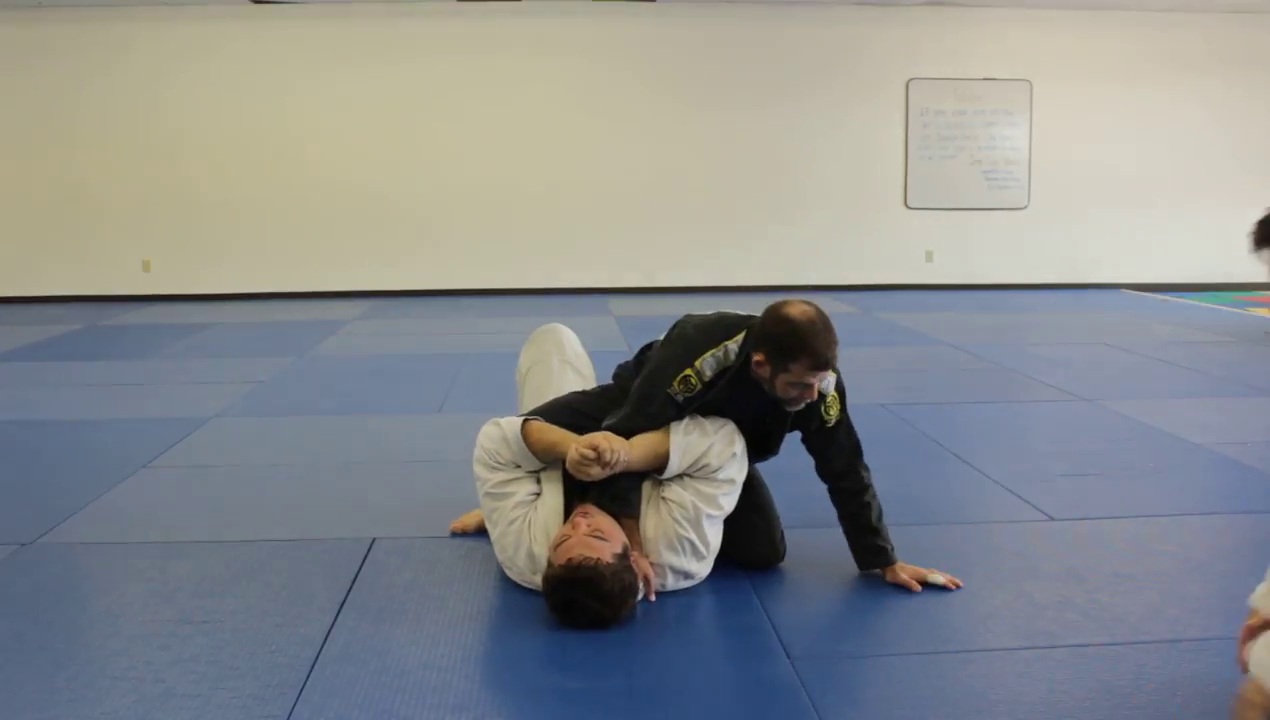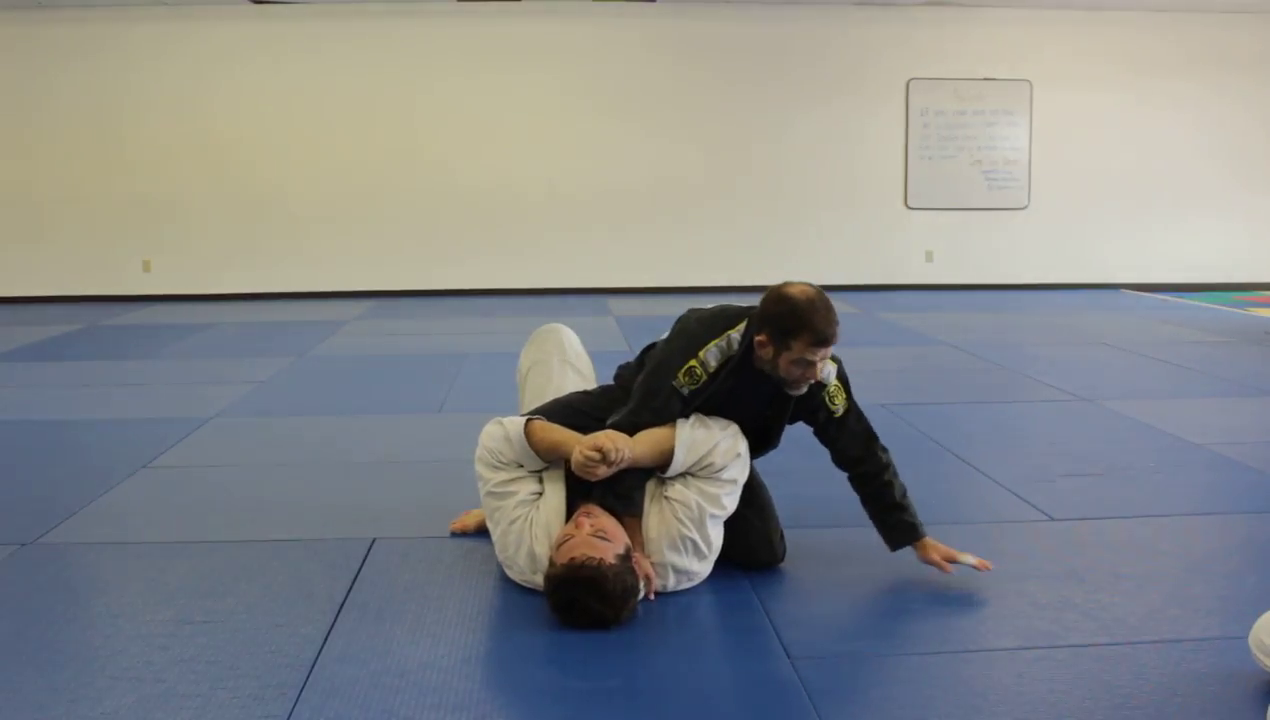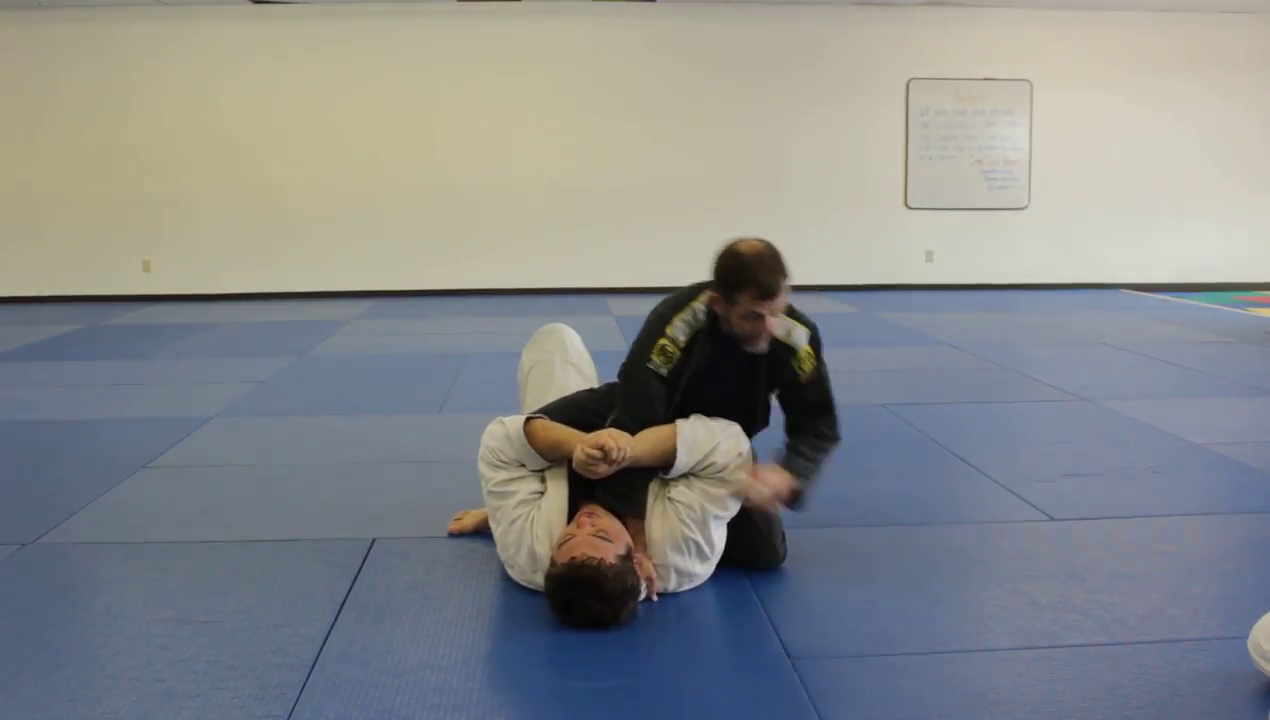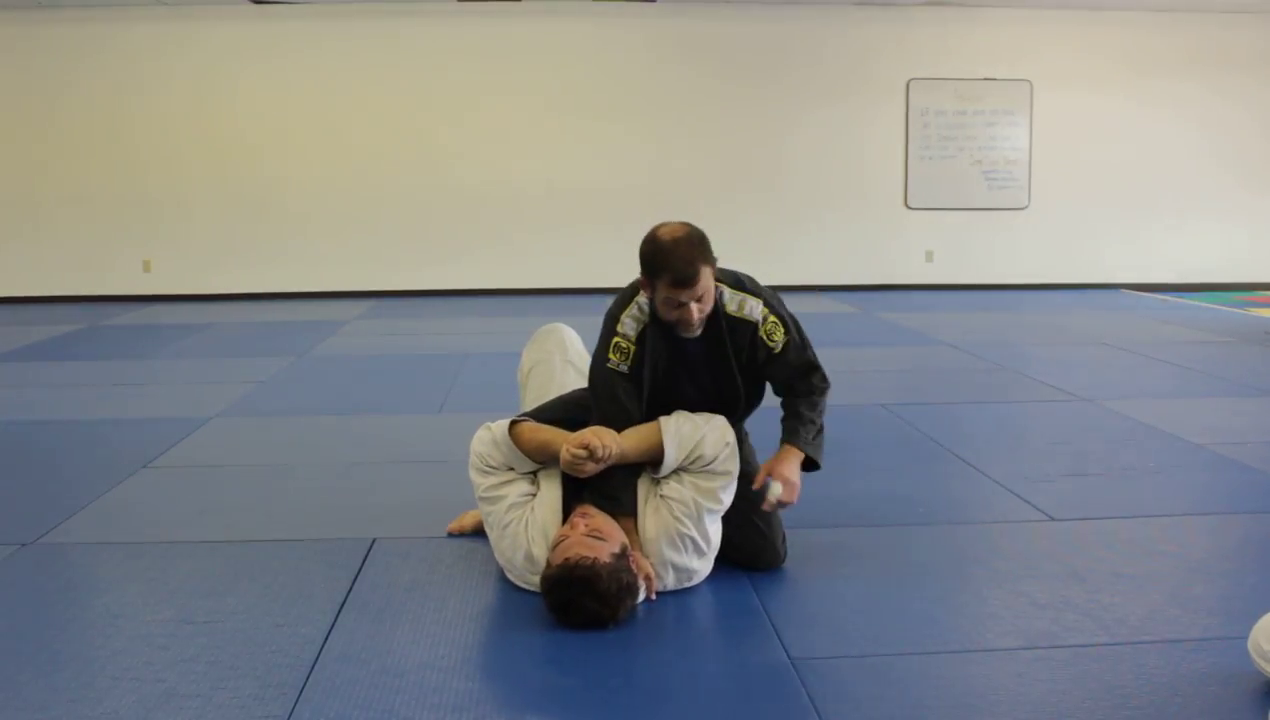
dt=0.7s
person 1, frame 1
left shoulder: (818, 384)
right shoulder: (696, 351)
left elbow: (846, 474)
right elbow: (627, 443)
left wrist: (886, 561)
right hip: (640, 412)
left knee: (763, 552)
person 1, frame 2
left shoulder: (821, 376)
right shoulder: (698, 345)
left elbow: (864, 457)
right elbow: (634, 441)
left wrist: (918, 539)
right hip: (642, 414)
left knee: (762, 552)
person 1, frame 3
left shoulder: (797, 340)
right shoulder: (676, 323)
left elbow: (817, 429)
right elbow: (633, 431)
left wrist: (784, 476)
right hip: (659, 423)
left knee: (764, 553)
person 1, frame 4
left shoulder: (754, 309)
right shoulder: (627, 321)
left elbow: (808, 384)
right elbow: (616, 431)
left wrist: (791, 454)
left knee: (764, 553)
person 2, frame 1
left shoulder: (523, 551)
right shoulder: (680, 556)
left elbow: (495, 441)
right elbow: (723, 441)
left wrist: (572, 446)
right wrist: (623, 458)
left knee: (553, 337)
person 2, frame 2
left shoulder: (524, 550)
right shoulder: (681, 557)
left elbow: (497, 441)
right elbow: (725, 443)
left wrist: (575, 446)
right wrist: (628, 454)
left knee: (553, 337)
person 2, frame 3
left shoulder: (528, 550)
right shoulder: (683, 559)
left elbow: (500, 441)
right elbow: (728, 442)
left wrist: (578, 445)
right wrist: (629, 454)
left knee: (555, 337)
person 2, frame 4
left shoulder: (523, 552)
right shoulder: (680, 552)
left elbow: (490, 445)
right elbow: (712, 438)
left wrist: (564, 444)
right wrist: (618, 450)
left knee: (555, 338)
